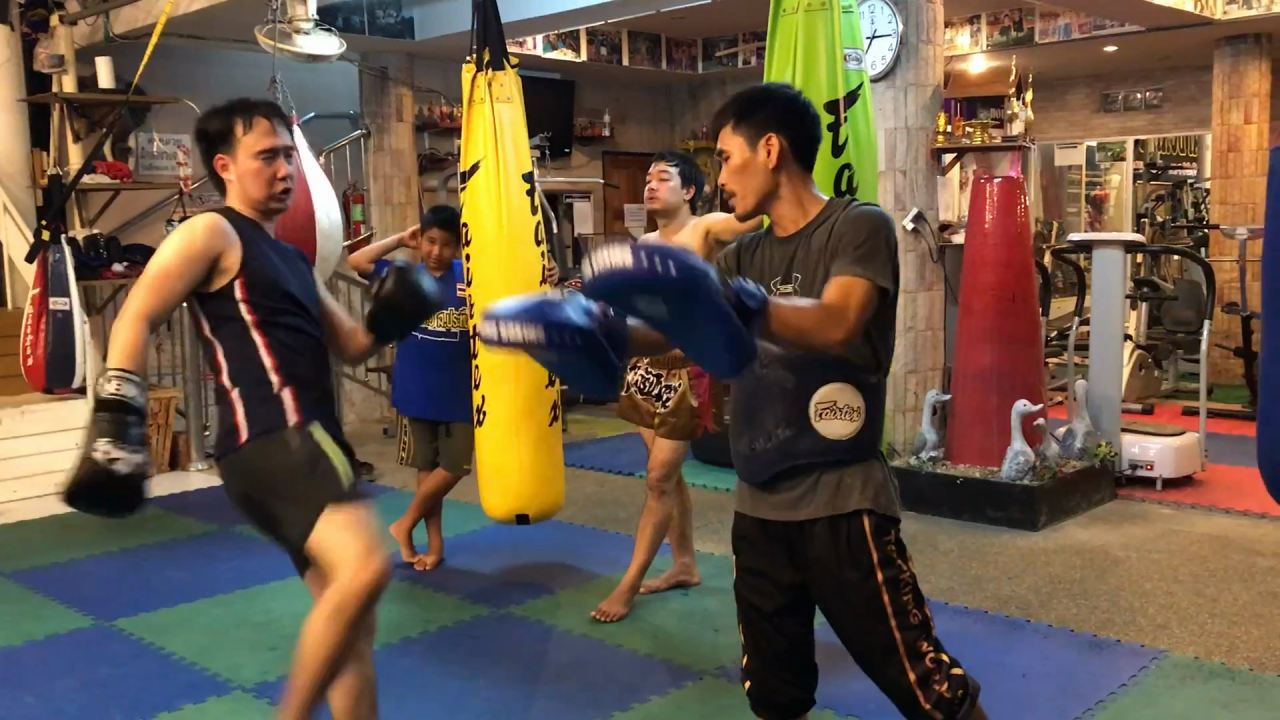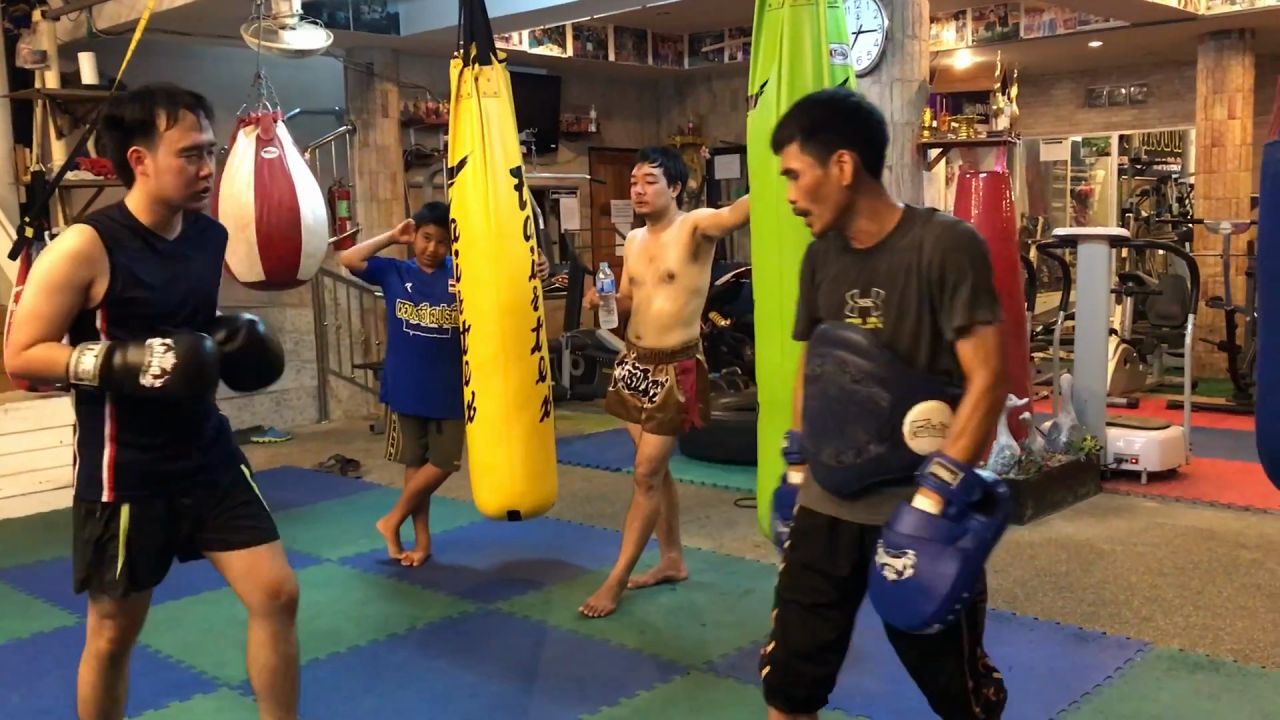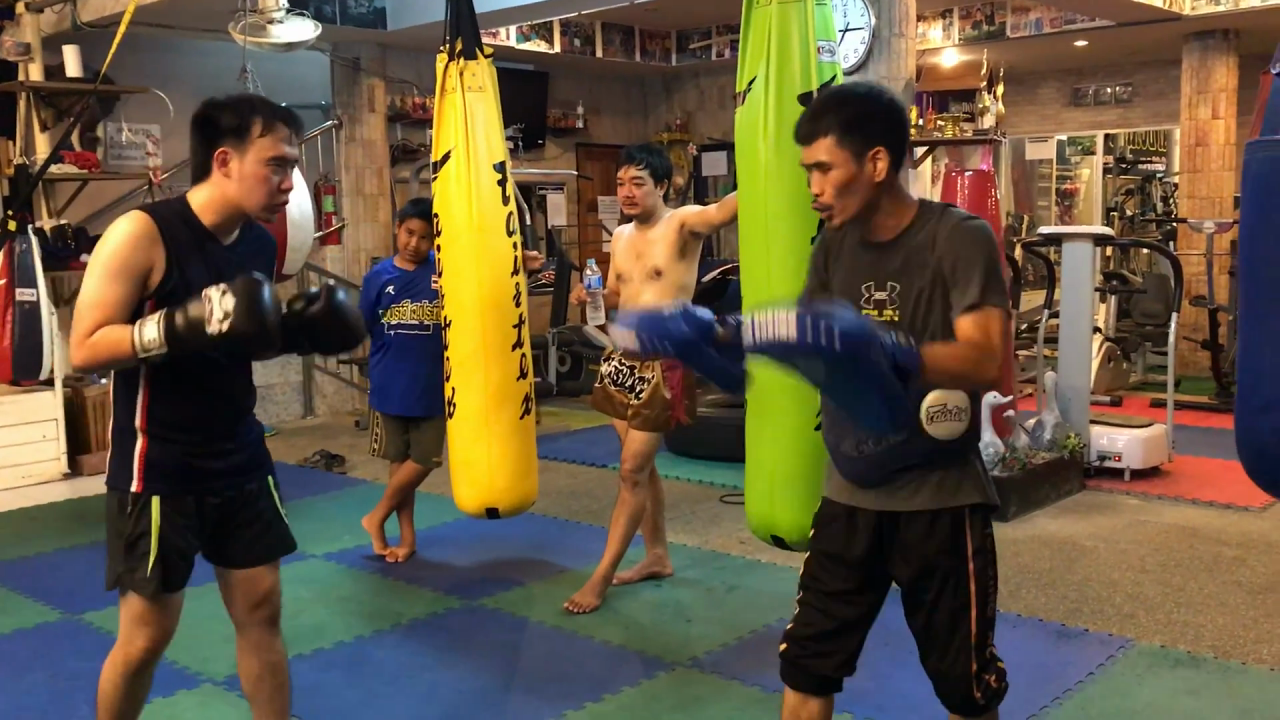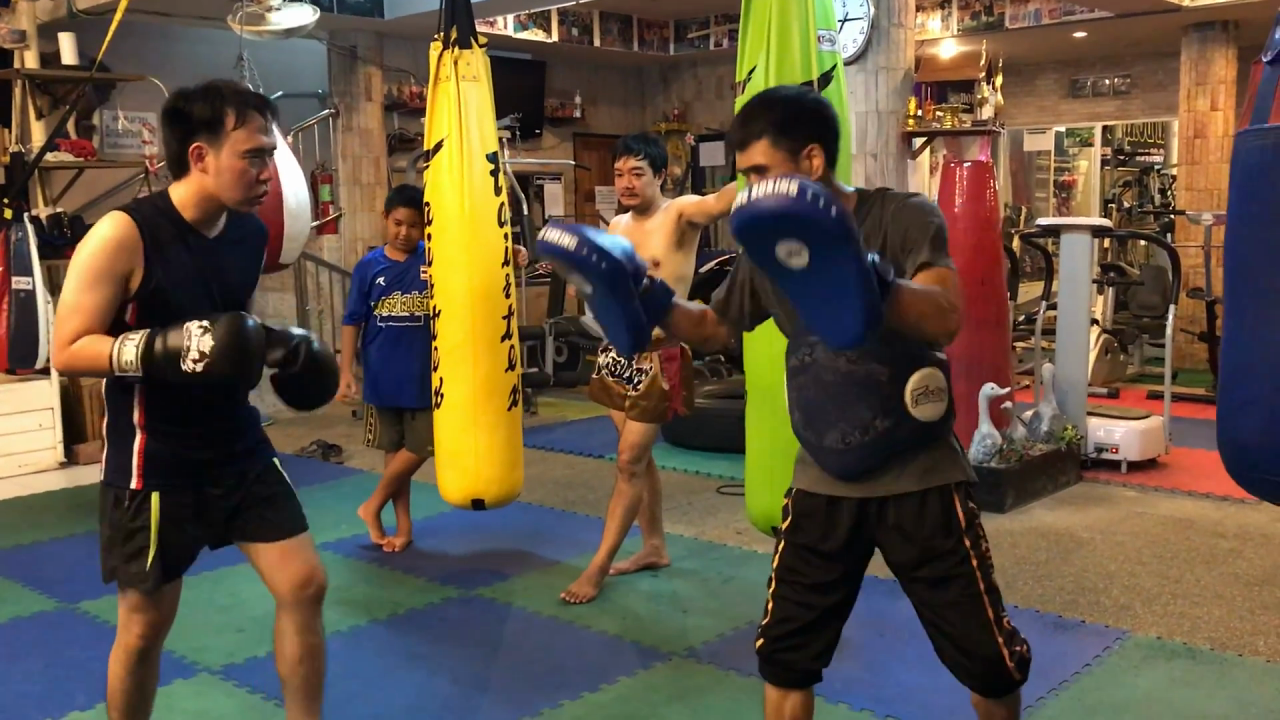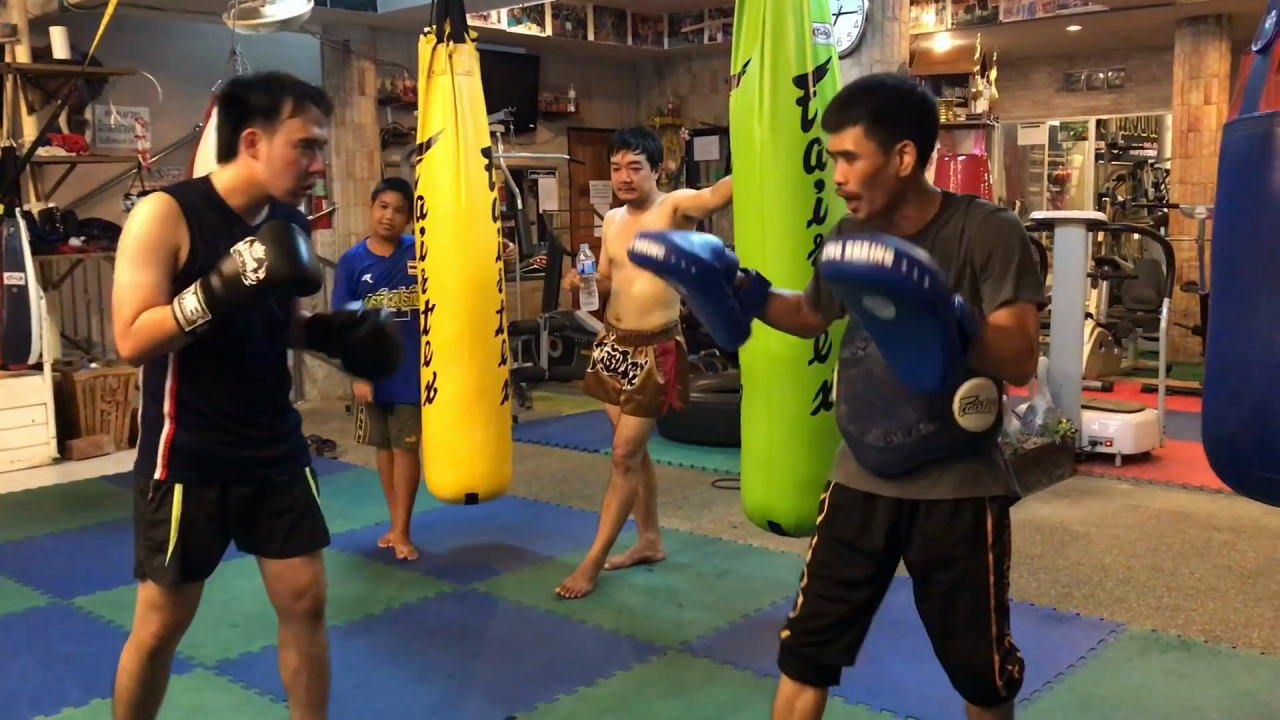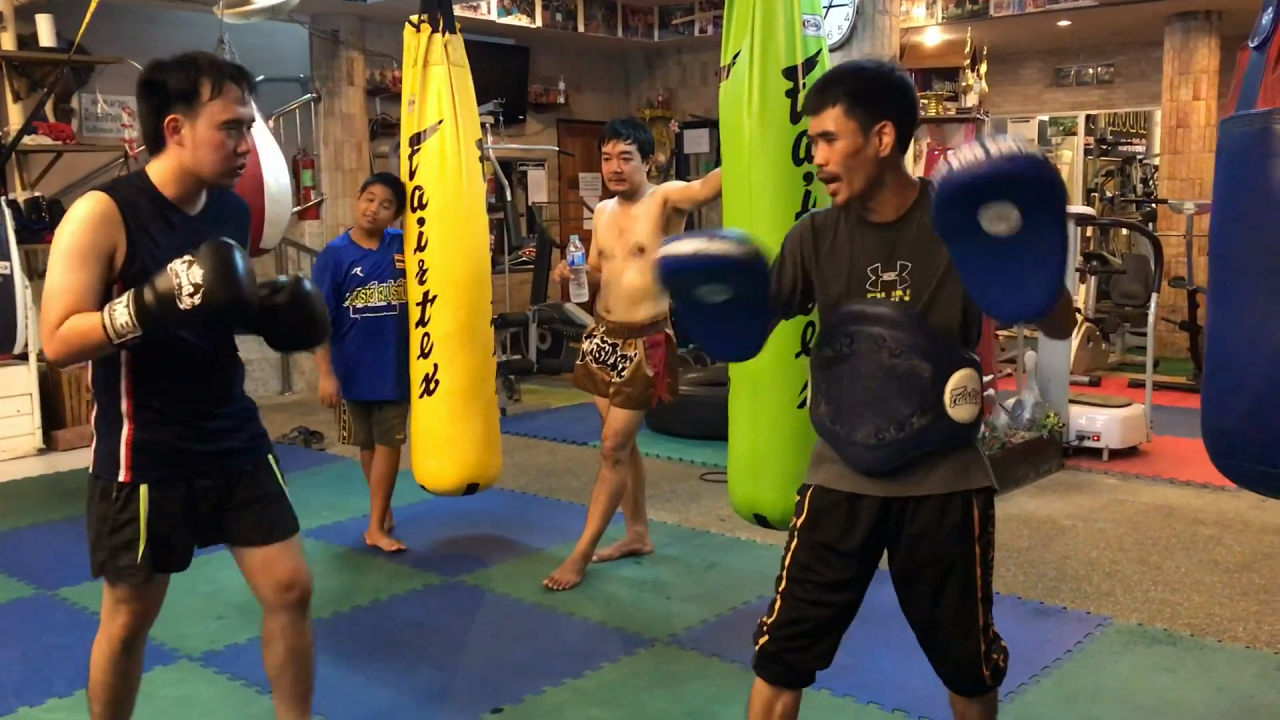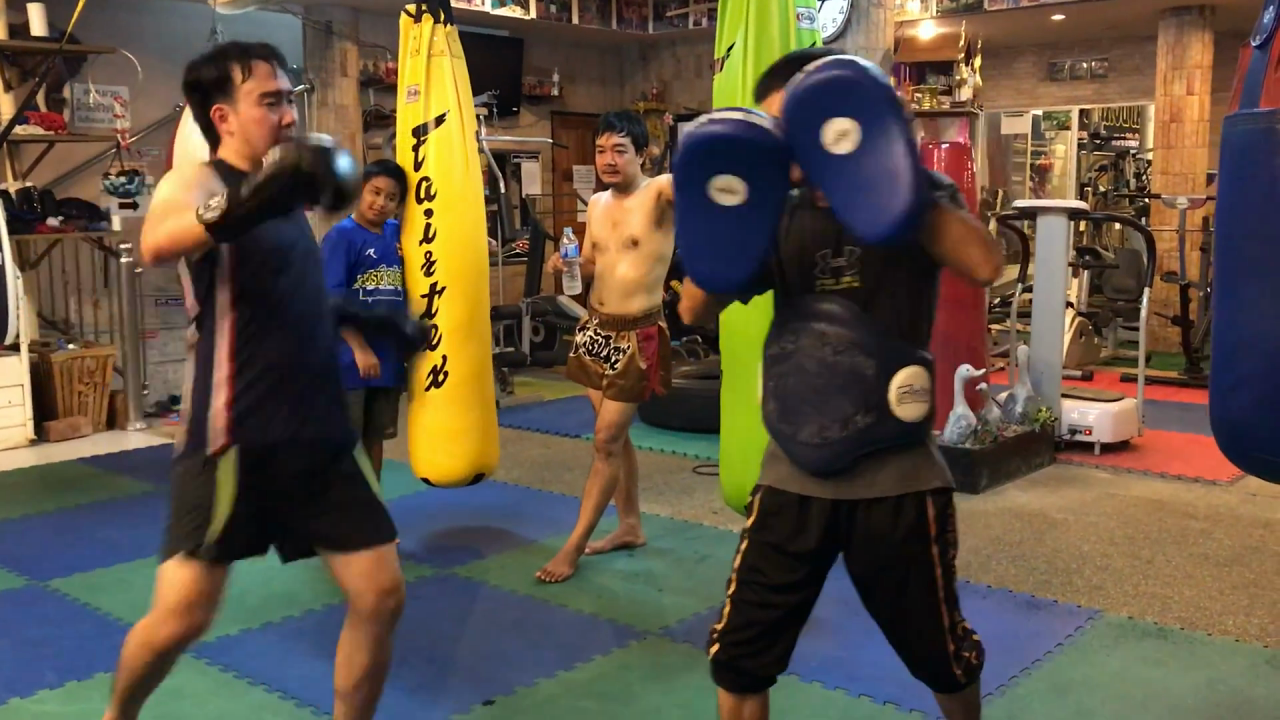
dt=0.5s
person 1, frame 1
left shoulder: (860, 227)
right shoulder: (748, 253)
left elbow: (836, 326)
right elbow: (672, 331)
left wrist: (717, 296)
right wrist: (592, 325)
left hip: (842, 504)
right hip: (762, 507)
person 1, frame 2
left shoulder: (946, 245)
right shoulder: (820, 258)
left elbow: (986, 381)
left wrist: (935, 500)
right wrist: (797, 469)
right hip: (828, 507)
person 1, frame 3
left shoulder: (959, 238)
right shoulder: (836, 245)
left elbow: (986, 362)
right elbow: (799, 330)
left wrist: (880, 352)
right wrist: (715, 334)
left hip: (942, 500)
right hip: (852, 494)
right knee: (808, 660)
person 1, frame 4
left shoulder: (904, 218)
right shoulder: (768, 247)
left elbow: (943, 322)
right elbow: (714, 326)
left wrist: (860, 274)
right wrist: (647, 296)
left hip: (920, 478)
right hip: (824, 483)
left knee: (988, 661)
right knee: (785, 651)
person 1, frame 5
left shoulder: (988, 233)
right shoulder: (852, 234)
left elbow: (1019, 364)
right elbow: (813, 315)
left hip: (958, 486)
right hip: (862, 481)
right knee: (809, 646)
person 1, frame 6
right shoulder: (817, 233)
left elbow: (1061, 321)
left hip: (945, 480)
right hip: (842, 477)
left knee: (968, 661)
right knee: (782, 651)
person 1, frame 7
right shoulder: (780, 217)
left elbow: (985, 264)
right elbow: (692, 311)
left hip: (897, 476)
right hip: (795, 474)
left knee: (944, 657)
right knee: (738, 656)
person 2, frame 1
left shoulder: (288, 259)
right shoulder: (210, 234)
left elbow: (352, 345)
right elbow: (133, 323)
left wrist: (399, 307)
right wrist: (116, 420)
left hip: (304, 443)
right hip: (271, 440)
left knee: (362, 612)
right knee: (362, 572)
person 2, frame 2
left shoulder: (210, 235)
right shoulder: (86, 247)
left wrist: (230, 341)
right wrist: (124, 361)
left hip: (208, 457)
right hip: (125, 474)
left knee: (277, 595)
right knee: (112, 634)
person 2, frame 3
left shoulder: (259, 244)
right shoulder: (140, 233)
right elbow: (85, 348)
left wrist: (295, 329)
right wrist: (185, 321)
left hip: (239, 460)
right hip: (158, 469)
left knee: (260, 610)
right knee: (146, 633)
person 2, frame 4
left shoulder: (251, 232)
right shoulder: (122, 236)
right elbow: (67, 351)
left wrist: (275, 347)
right wrist: (163, 350)
left hip: (238, 449)
right hip: (155, 462)
left knee: (305, 586)
right knee: (145, 624)
person 2, frame 5
left shoulder: (289, 224)
right shoulder: (164, 215)
right elbow: (131, 340)
left wrist: (328, 330)
right wrist: (220, 288)
left hip: (275, 450)
right hip: (187, 456)
left knee: (304, 602)
right knee: (161, 621)
person 2, frame 6
left shoulder: (232, 210)
right shoulder: (103, 214)
right elbow: (58, 338)
left wrist: (270, 309)
right wrist: (156, 301)
left hip: (234, 439)
right hip: (147, 454)
left knee: (289, 591)
right knee: (129, 616)
person 2, frame 7
left shoulder: (286, 200)
right shoulder: (198, 181)
right elbow: (156, 244)
right wrist: (244, 201)
left hip: (318, 435)
right hip: (238, 433)
left knee: (381, 594)
right knee: (181, 616)
person 3, frame 1
left shoulder: (708, 230)
right shoulder: (645, 244)
left elbow: (750, 217)
left hip: (688, 372)
right hip: (648, 367)
left knee: (659, 479)
right knee: (668, 471)
left ankle: (629, 584)
right ankle: (684, 565)
person 3, frame 2
left shoulder: (696, 226)
right shoulder: (633, 239)
left elbow: (737, 212)
right wrist: (603, 299)
left hip: (675, 370)
right hip: (634, 363)
left knee: (646, 474)
right knee: (655, 467)
left ankle: (617, 579)
right ankle: (672, 559)
person 3, frame 3
left shoulder: (684, 222)
right shoulder: (621, 235)
left elbow: (724, 211)
right wrist: (591, 295)
left hip: (661, 365)
right hip: (621, 360)
left knee: (632, 470)
right knee: (640, 464)
left ankle: (602, 575)
right ankle: (657, 556)
person 3, frame 4
left shoulder: (681, 213)
right shoulder: (615, 225)
left elbow: (722, 201)
left hip: (659, 356)
right hip: (618, 351)
left knee: (629, 461)
right knee: (638, 455)
left ankle: (598, 566)
right ankle: (654, 547)
person 3, frame 5
left shoulder: (677, 208)
right shoulder: (611, 220)
left elbow: (719, 193)
right wrist: (582, 281)
left hip: (654, 350)
right hip: (612, 345)
left knee: (625, 455)
right knee: (633, 448)
left ankle: (593, 560)
right ankle: (649, 541)
person 3, frame 6
left shoulder: (667, 199)
right shoulder: (602, 211)
left elbow: (709, 186)
right wrist: (572, 272)
left hip: (644, 343)
right hip: (602, 337)
left knee: (613, 448)
right knee: (621, 441)
left ankle: (581, 553)
right ankle: (637, 533)
person 3, frame 7
left shoulder: (659, 193)
right shoulder: (596, 203)
right wrist: (566, 264)
left hip: (637, 335)
right hip: (596, 328)
left knee: (605, 440)
right knee: (613, 433)
left ankle: (574, 545)
right ankle: (630, 525)
person 4, frame 1
left shoulder: (471, 275)
right elbow: (356, 261)
right wrist: (402, 238)
left hip: (459, 396)
right hip: (417, 393)
left knee: (455, 466)
right knee: (426, 466)
left ankle: (406, 524)
right ankle: (434, 541)
person 4, frame 2
right shoulder: (394, 272)
right elbow: (348, 259)
left wrist: (534, 269)
right wrist: (392, 237)
left hip: (449, 390)
right hip: (405, 389)
left knee: (442, 464)
right knee: (415, 464)
left ankle: (393, 520)
right ankle: (422, 539)
person 4, frame 3
left shoulder: (443, 270)
right shoulder: (379, 276)
left wrist: (521, 260)
left hip: (432, 386)
right hip: (389, 386)
left knee: (422, 460)
right knee: (400, 459)
left ankle: (377, 516)
right ankle: (406, 534)
person 4, frame 4
right shoulder: (368, 267)
right elbow: (352, 323)
left wrist: (512, 254)
right wrist: (346, 371)
left hip: (423, 377)
right hip: (382, 377)
left knee: (419, 448)
right knee: (394, 449)
left ankle: (373, 507)
right ankle: (403, 525)
person 4, frame 5
left shoulder: (422, 251)
right shoulder: (352, 261)
left wrist: (499, 248)
right wrist: (358, 376)
left hip: (411, 371)
left knee: (406, 445)
right knee: (384, 446)
left ankle: (402, 530)
right ankle: (395, 523)
person 4, frame 6
left shoulder: (404, 246)
right shoulder: (336, 253)
right wrist: (325, 372)
left hip: (395, 367)
right hip: (354, 369)
left knee: (388, 443)
right knee: (366, 444)
left ankle: (377, 526)
right ankle: (384, 511)
person 4, frame 7
left shoulder: (397, 234)
right shoulder: (342, 236)
right elbow: (330, 296)
right wrist: (360, 349)
left hip: (389, 357)
right hip: (350, 360)
left knee: (376, 437)
